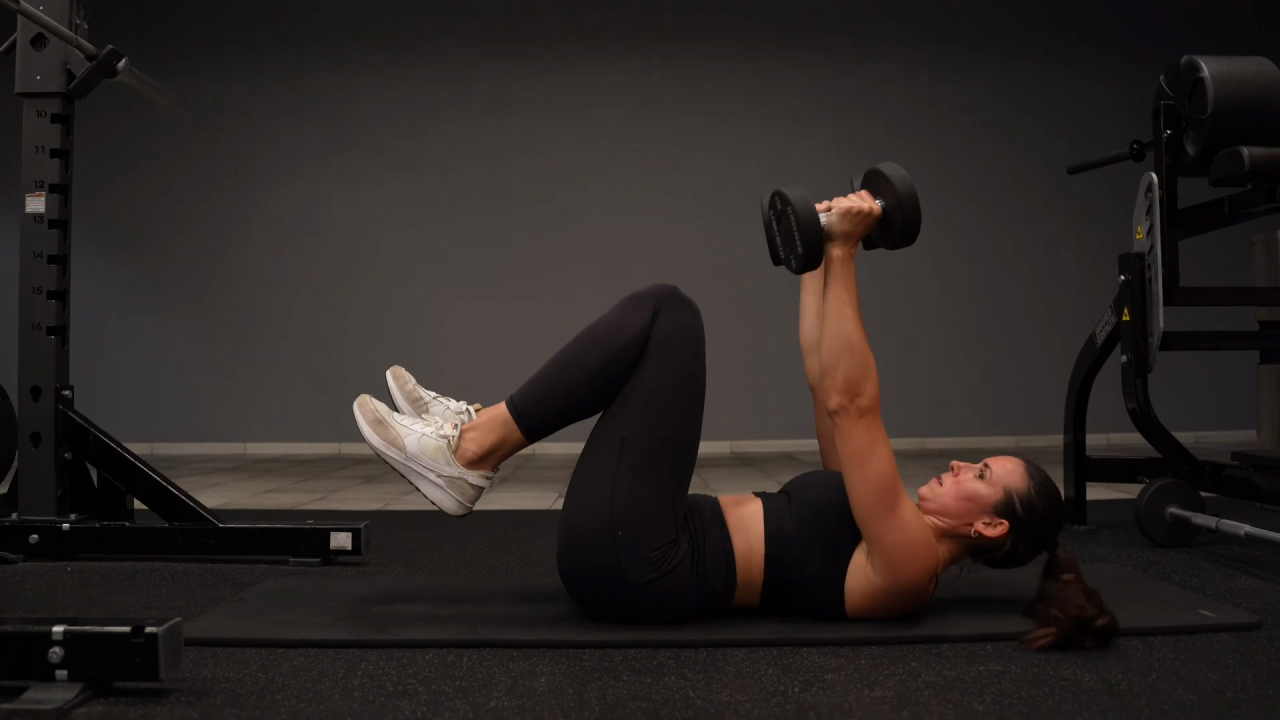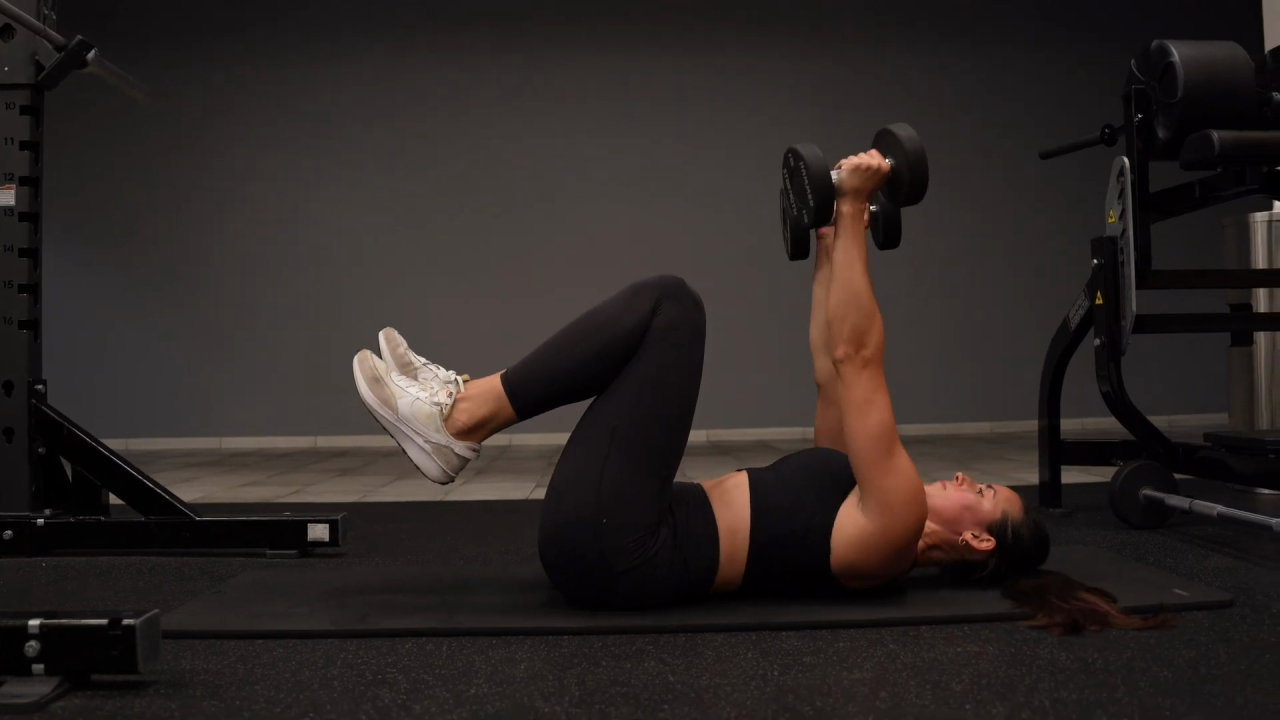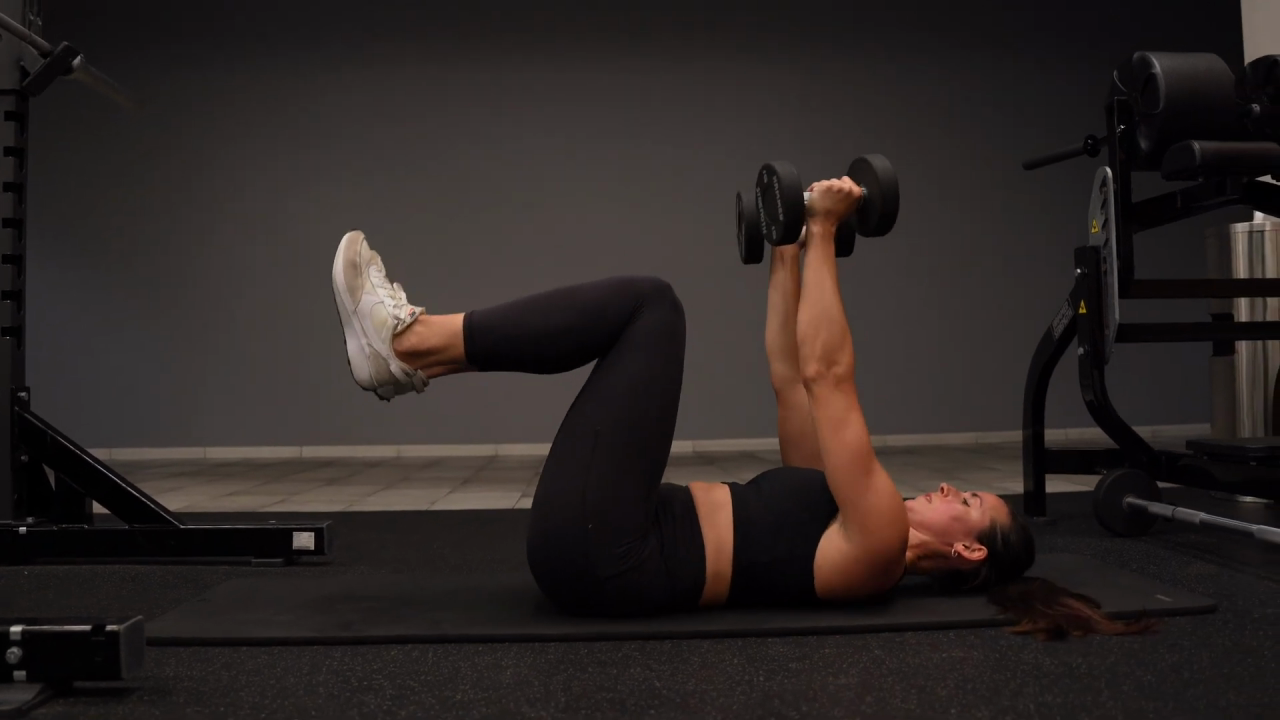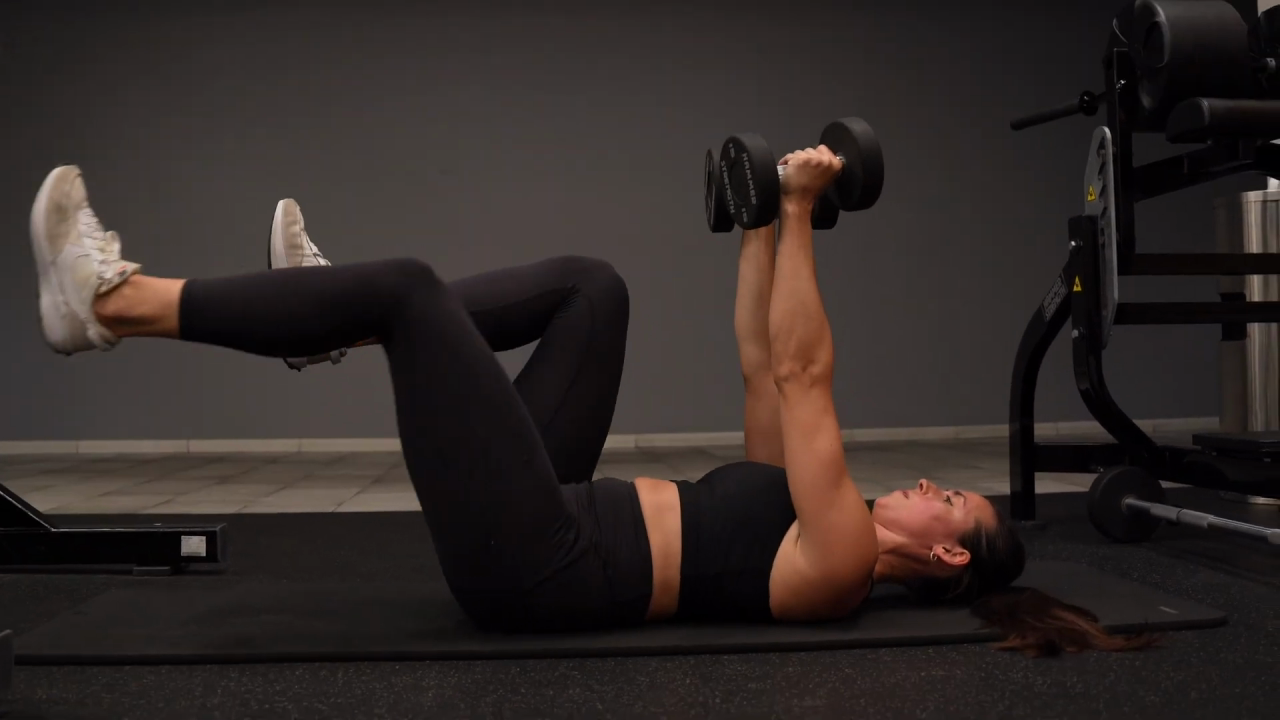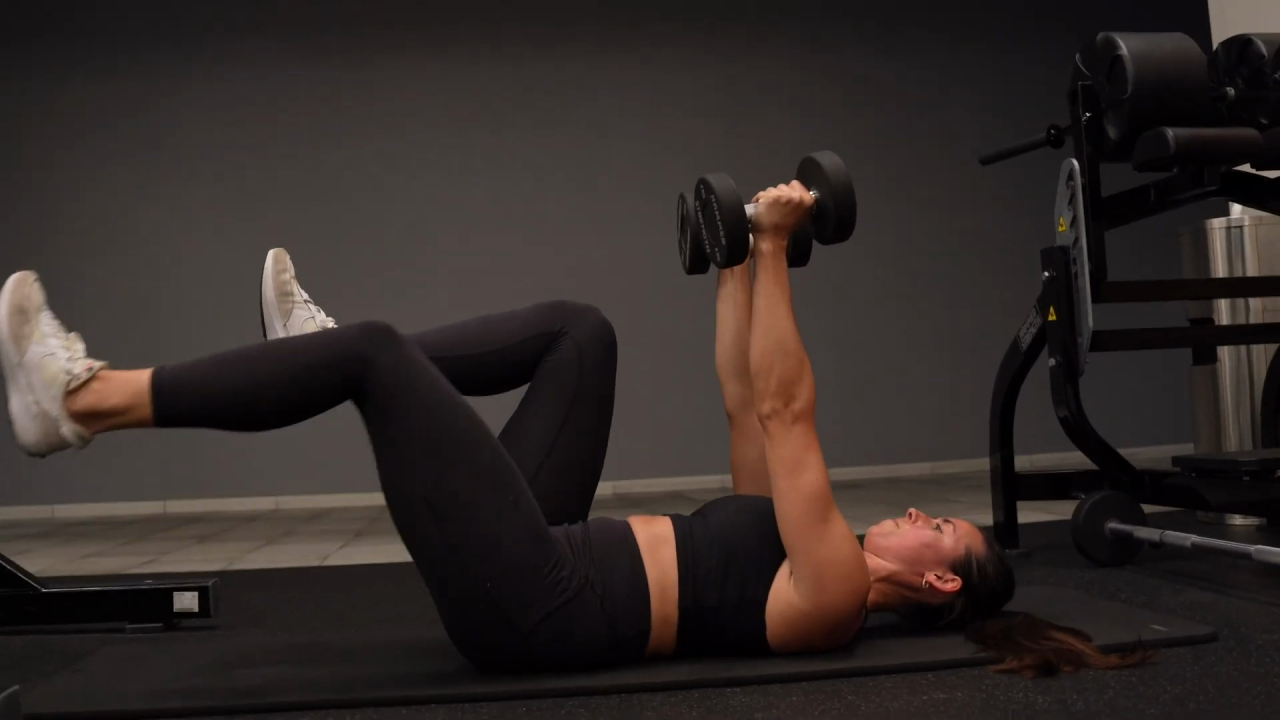
dt=1s
person 1, frame 1
left shoulder: (908, 566)
right shoulder: (896, 526)
left elbow: (851, 405)
right elbow: (828, 384)
left wrist: (844, 254)
right wrist: (815, 257)
left hip: (630, 564)
right hip: (639, 556)
left knee: (664, 315)
right knee: (661, 325)
left ankle: (473, 454)
right ankle: (473, 434)
person 1, frame 2
left shoulder: (894, 528)
right shoulder: (867, 505)
left elbow: (859, 361)
right elbow: (830, 374)
left wrist: (852, 213)
right wrist: (830, 243)
left hip: (611, 549)
right hip: (608, 541)
left knee: (669, 303)
right knee: (662, 314)
left ankle: (463, 424)
right ankle: (465, 406)
person 1, frame 3
left shoulder: (876, 549)
right shoulder: (845, 521)
left elbow: (829, 379)
right elbow: (790, 377)
left wrist: (823, 233)
right wrist: (786, 251)
left hip: (600, 555)
right hip: (604, 544)
left knee: (648, 305)
right knee: (642, 316)
left ankle: (409, 341)
right ankle: (417, 350)
person 1, frame 4
left shoulder: (839, 562)
right shoulder: (805, 523)
left elbow: (801, 376)
right elbow: (760, 361)
left wrist: (800, 214)
right wrist: (759, 222)
left hip: (534, 566)
right hip: (549, 528)
left knee: (416, 287)
right knee: (591, 285)
left ankle: (117, 300)
right ankle: (334, 319)
person 1, frame 5
left shoulder: (834, 593)
right shoulder: (796, 551)
left elbow: (783, 413)
right elbow: (740, 399)
left wrist: (776, 250)
right wrist: (736, 261)
left hip: (530, 608)
right hip: (539, 567)
left knee: (378, 355)
right knee: (579, 330)
right ankle: (334, 349)
